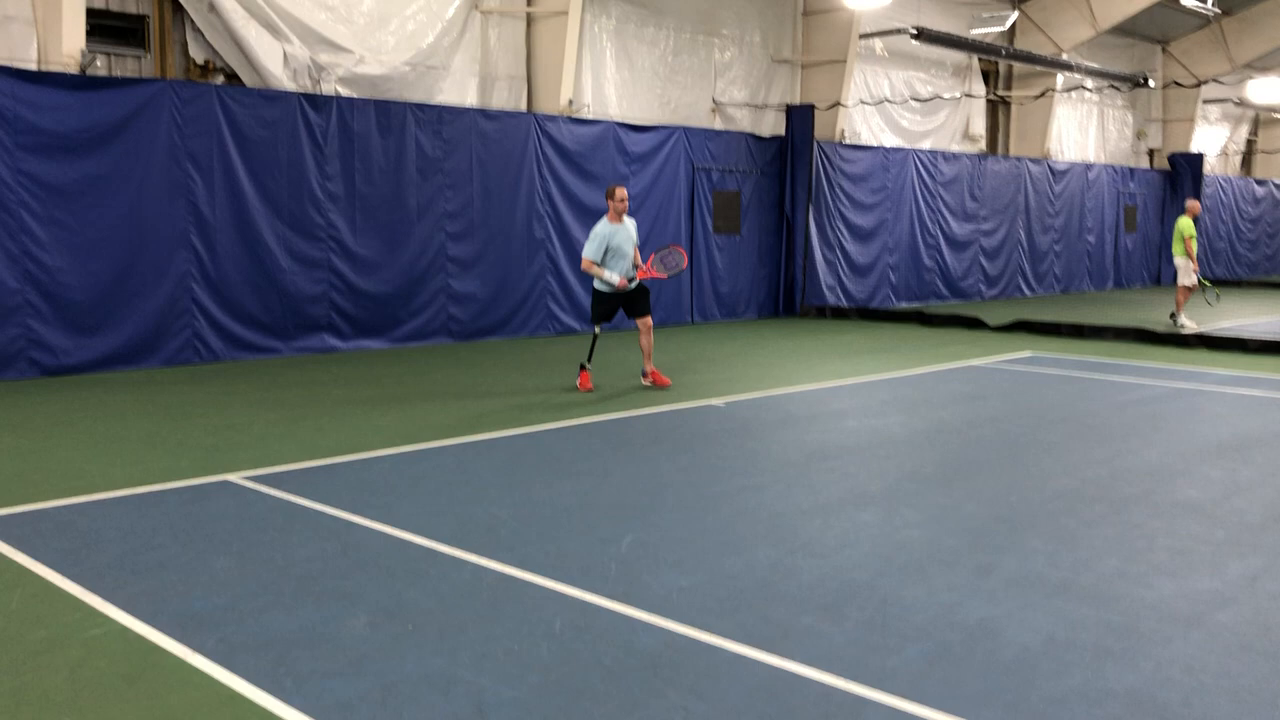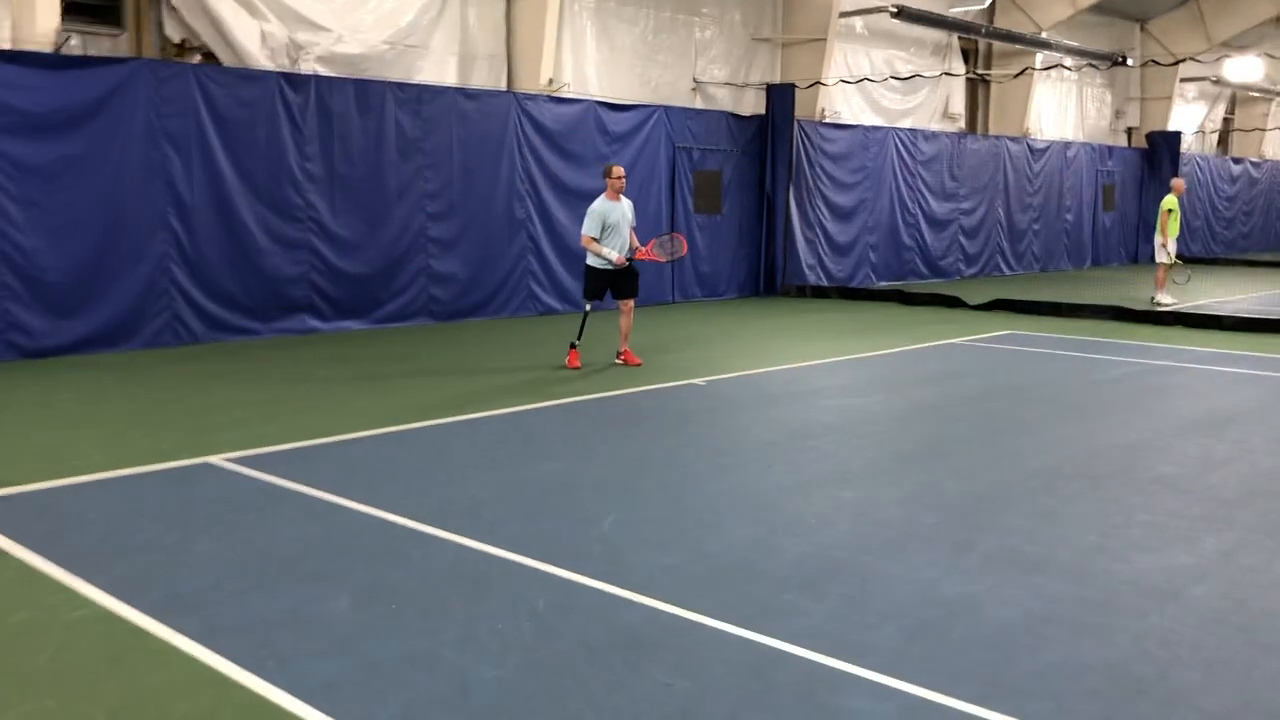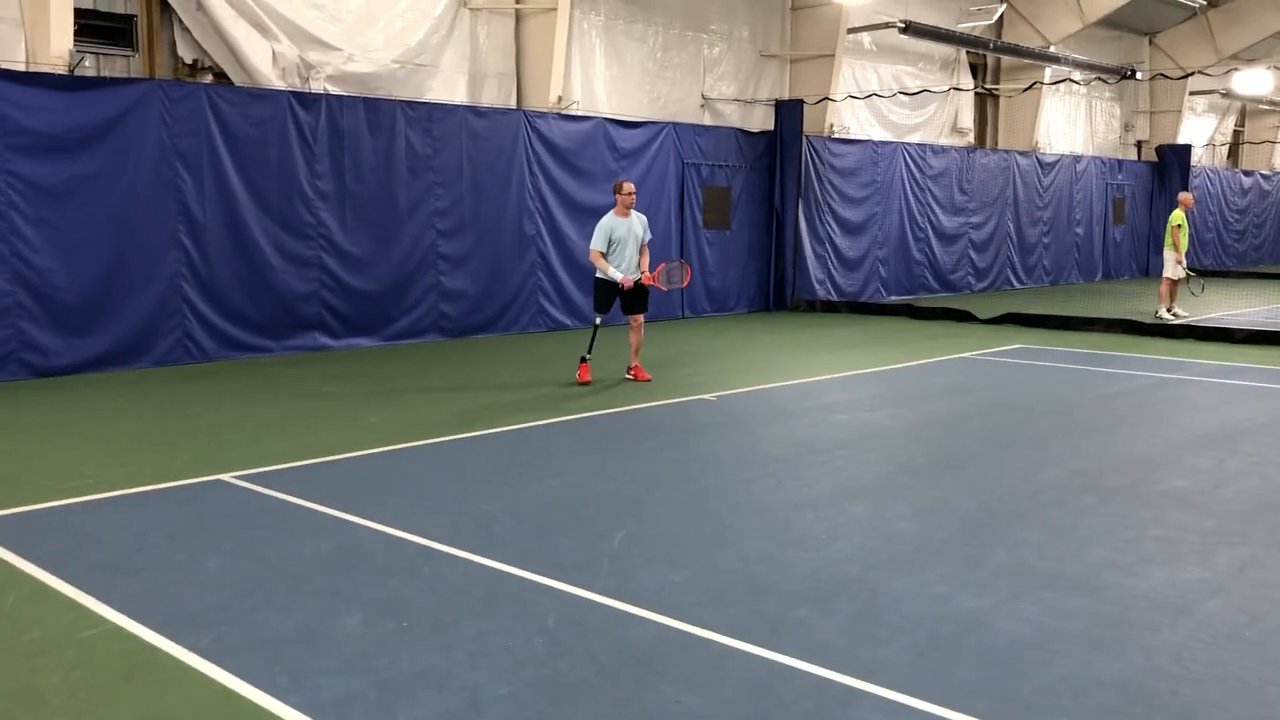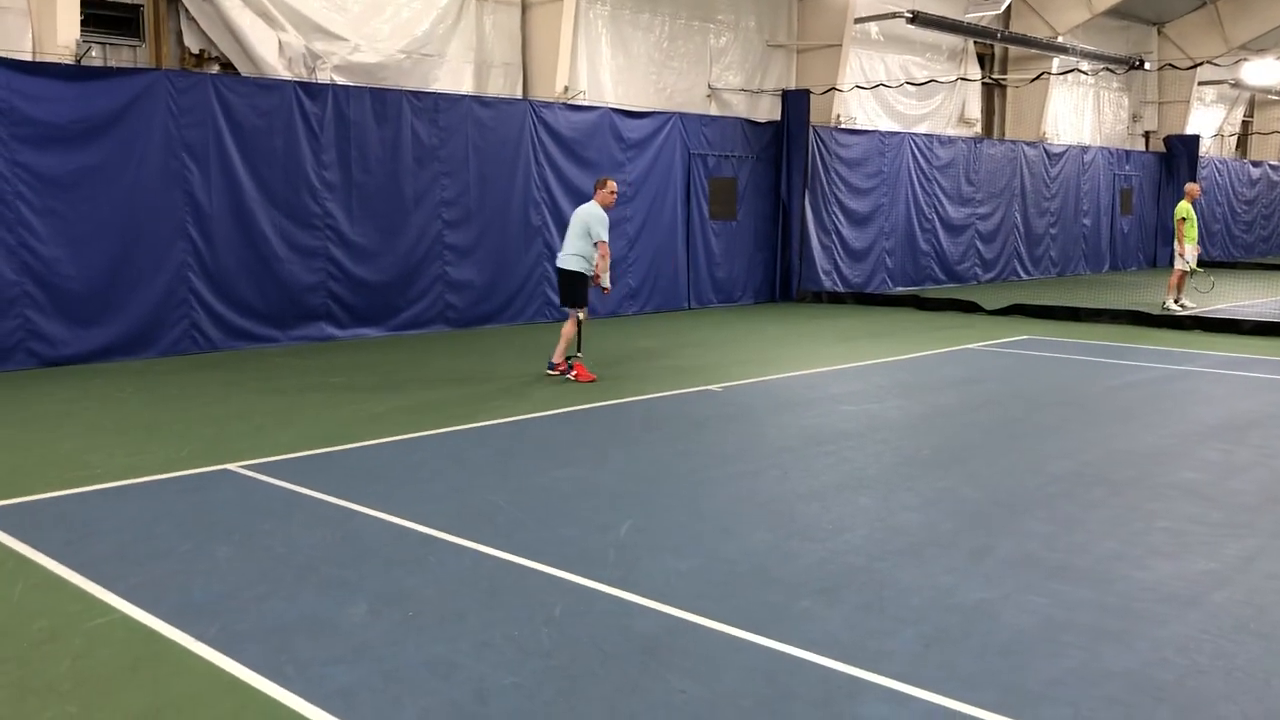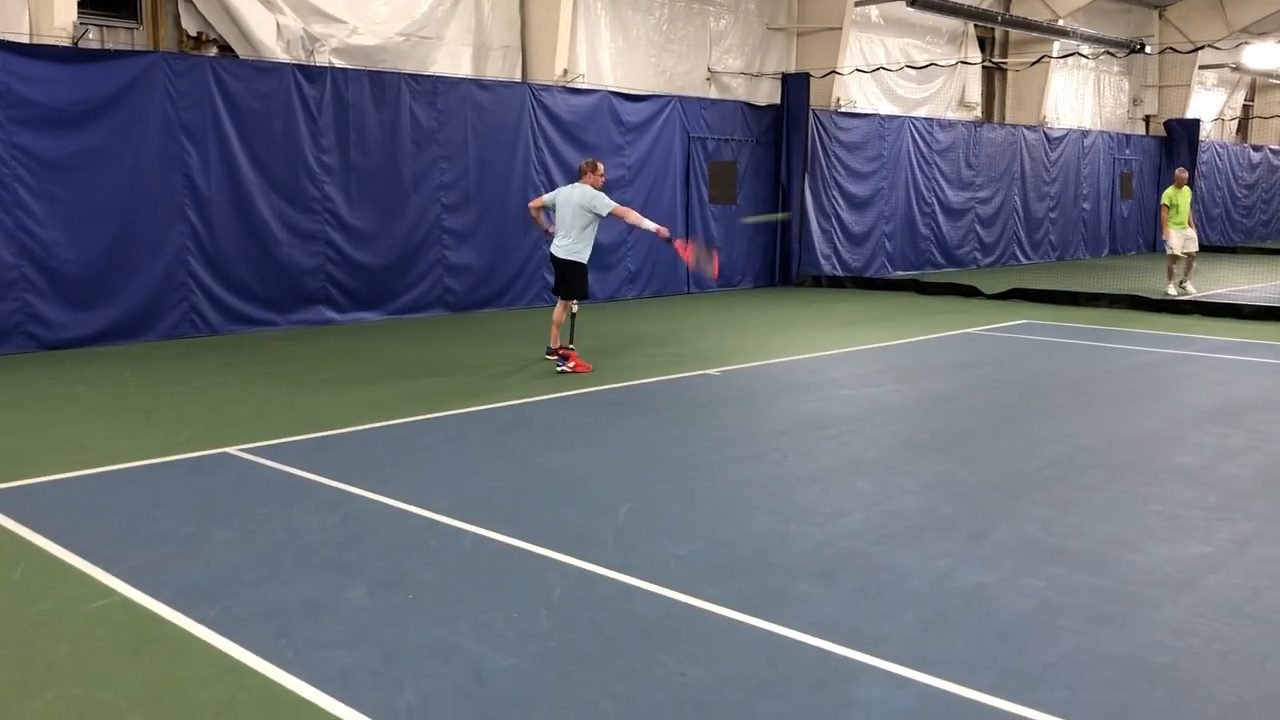
dt=0.7s
person 1, frame 1
left shoulder: (631, 223)
right shoulder: (601, 231)
right elbow: (586, 265)
left wrist: (639, 264)
right wrist: (613, 279)
left hip: (633, 285)
right hip: (606, 290)
left knee: (646, 324)
right knee: (597, 331)
left ankle: (650, 372)
right ankle: (584, 372)
person 1, frame 2
left shoulder: (627, 204)
right shoulder: (598, 208)
right elbow: (586, 241)
left wrist: (636, 247)
right wrist: (612, 255)
left hip: (623, 266)
right hip: (599, 267)
left knee: (627, 306)
right knee: (588, 308)
left ankle: (623, 352)
right ankle: (573, 350)
person 1, frame 3
left shoulder: (641, 220)
right shoulder: (606, 224)
left elbow: (644, 249)
right elbow: (594, 256)
left wrist: (644, 270)
right wrist: (618, 276)
left hip: (633, 280)
right hip: (607, 279)
left knee: (637, 322)
right knee: (598, 321)
left ankle: (633, 367)
right ankle: (584, 364)
person 1, frame 4
left shoulder: (586, 210)
right shoulder: (598, 215)
right elbow: (603, 252)
left wrist: (594, 271)
right wrist: (605, 280)
left hip: (573, 267)
right hip: (573, 269)
left knee: (576, 316)
right knee: (578, 316)
left ankle: (557, 361)
right ankle: (573, 365)
person 1, frame 5
left shoulder: (562, 191)
right shoulder: (594, 197)
left elbow: (534, 205)
right elbow: (623, 213)
left wrist: (545, 227)
right wrist: (654, 227)
left hip: (558, 252)
right hip: (573, 258)
left knee: (565, 301)
right knee: (570, 303)
left ankle: (553, 347)
right ankle: (566, 359)
